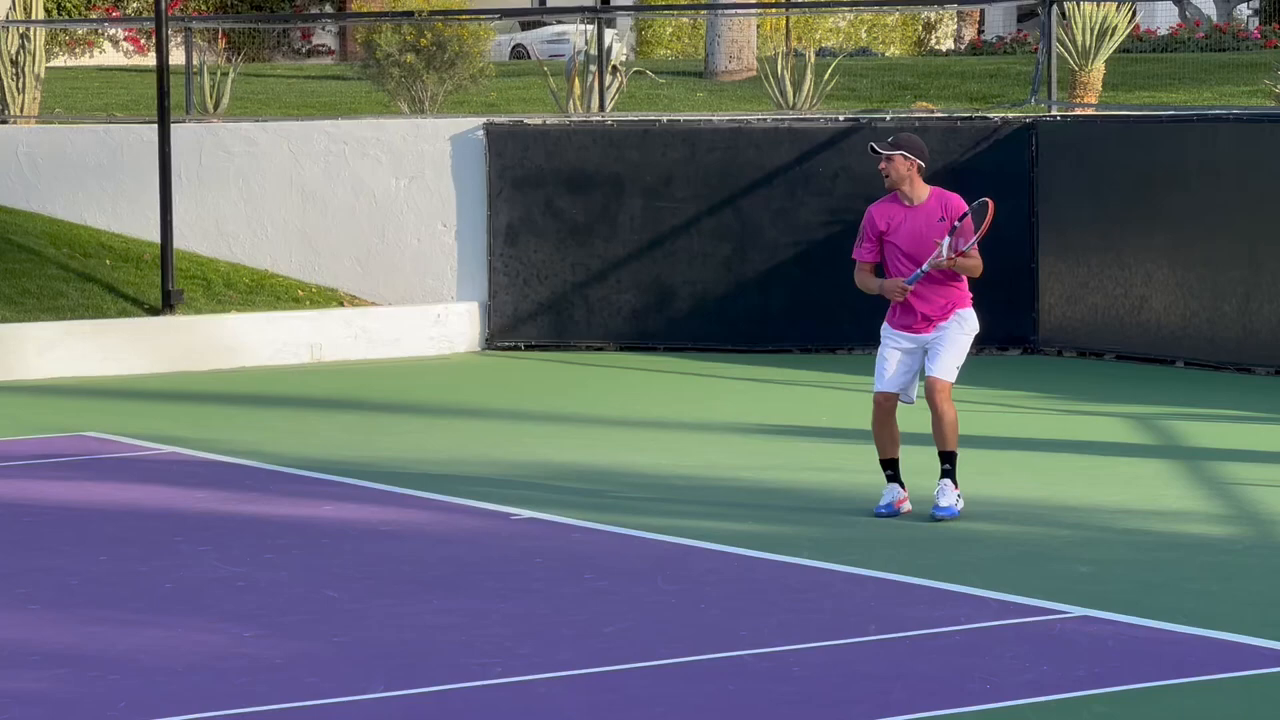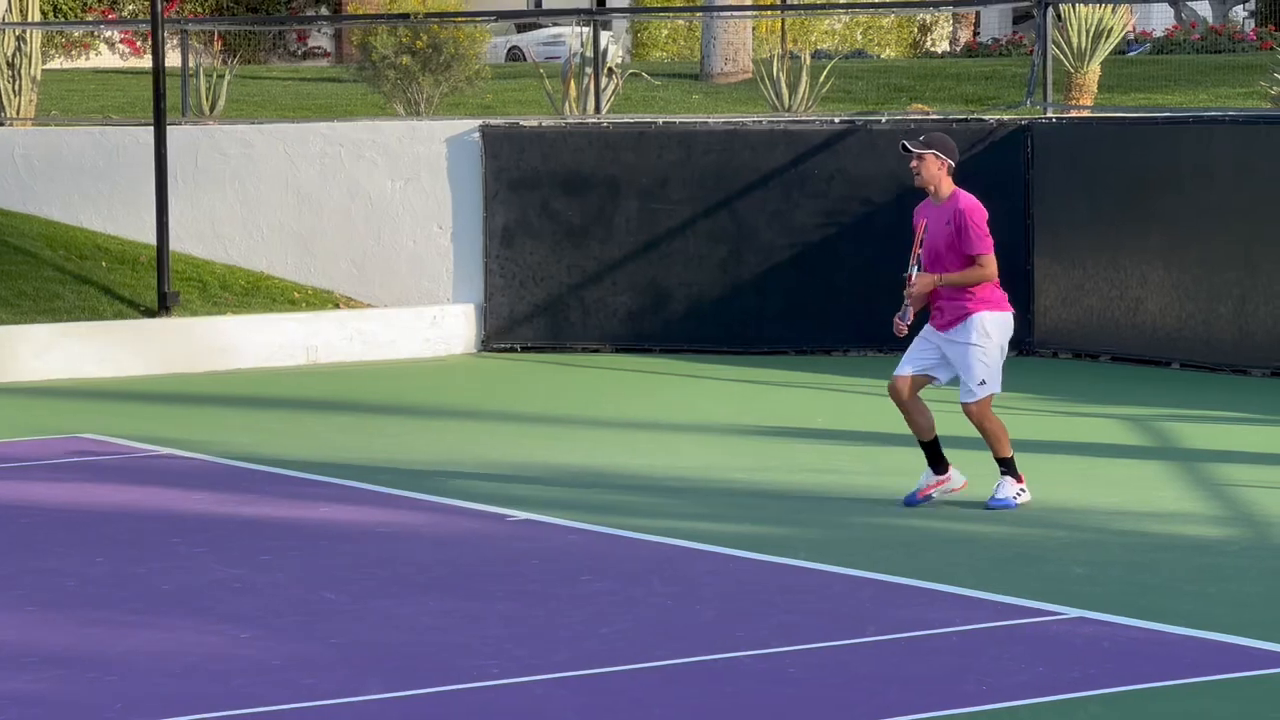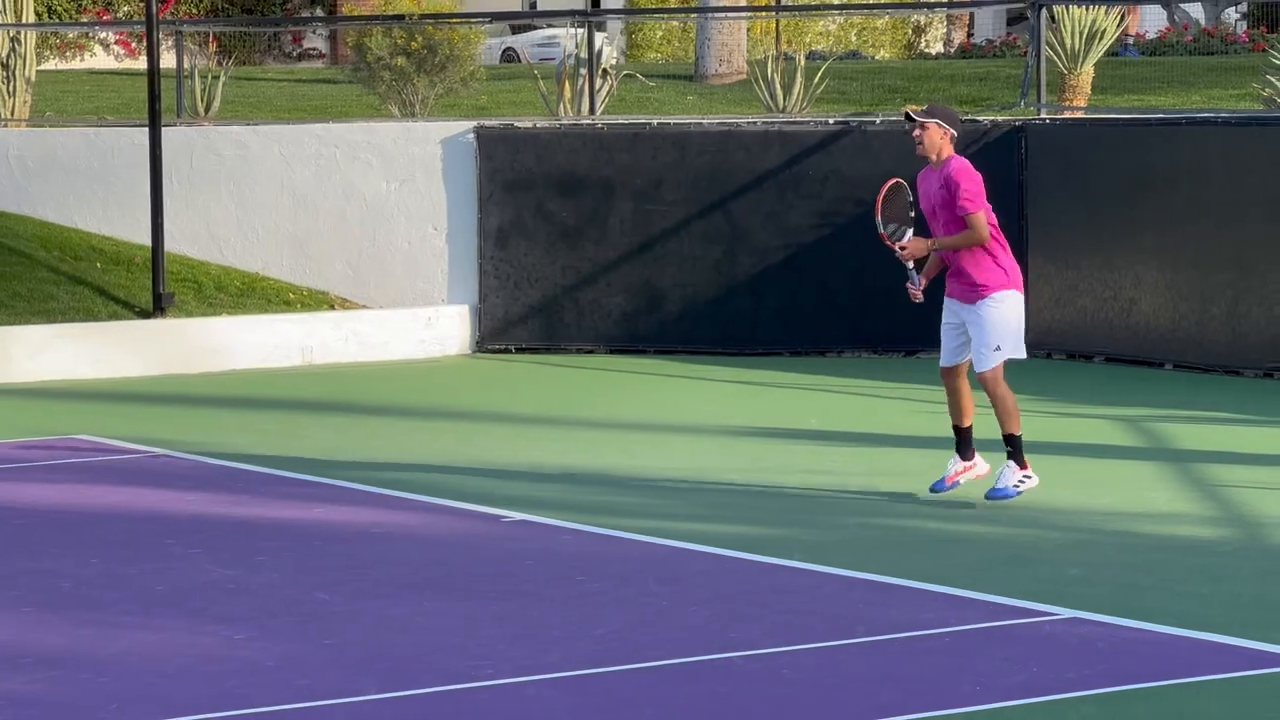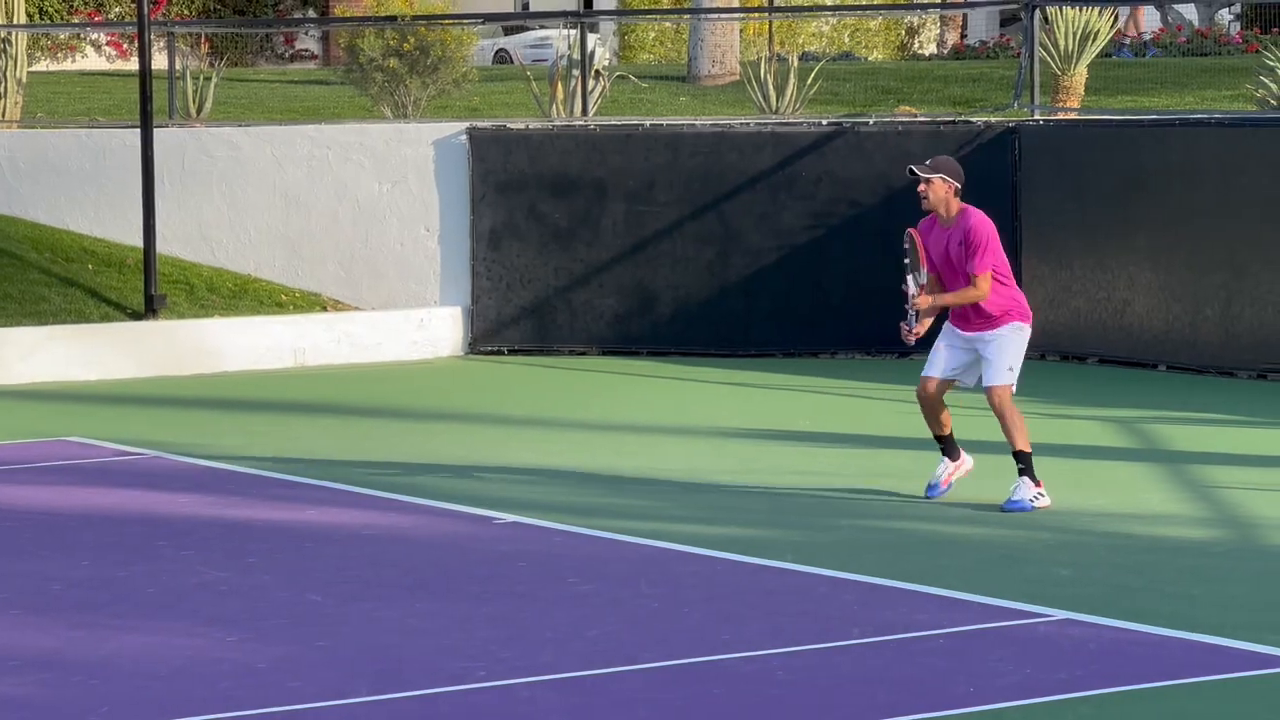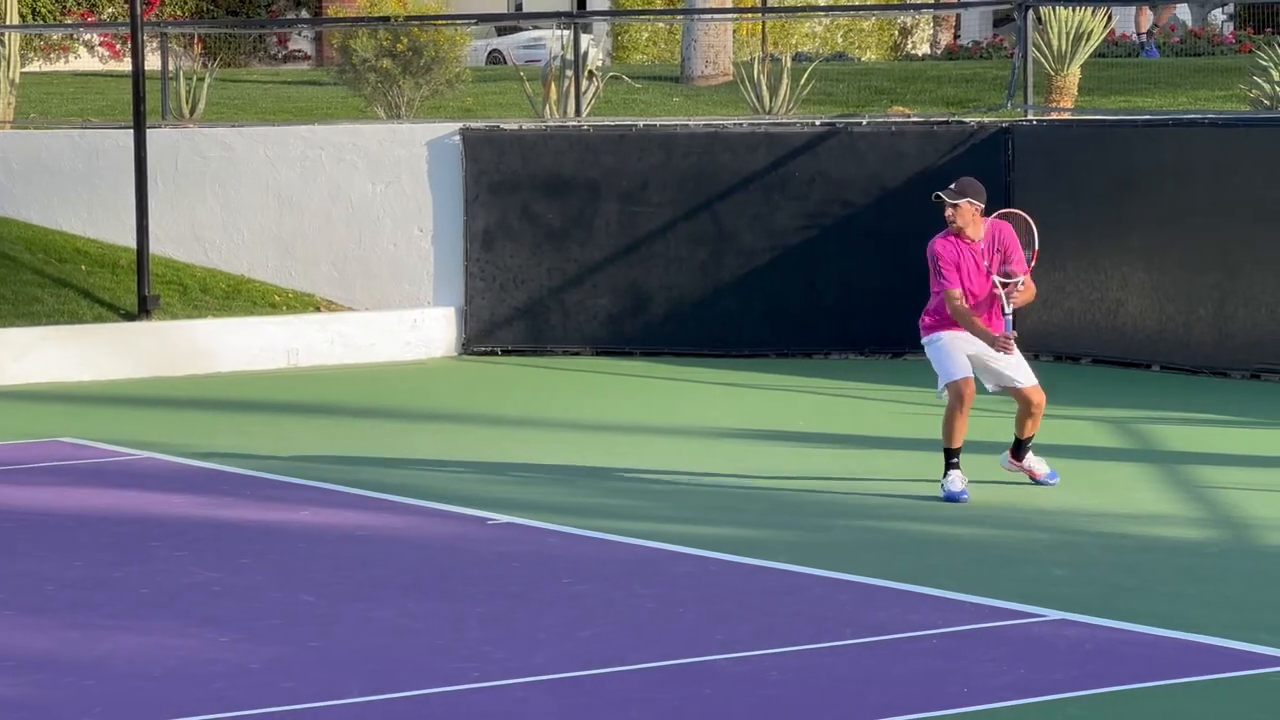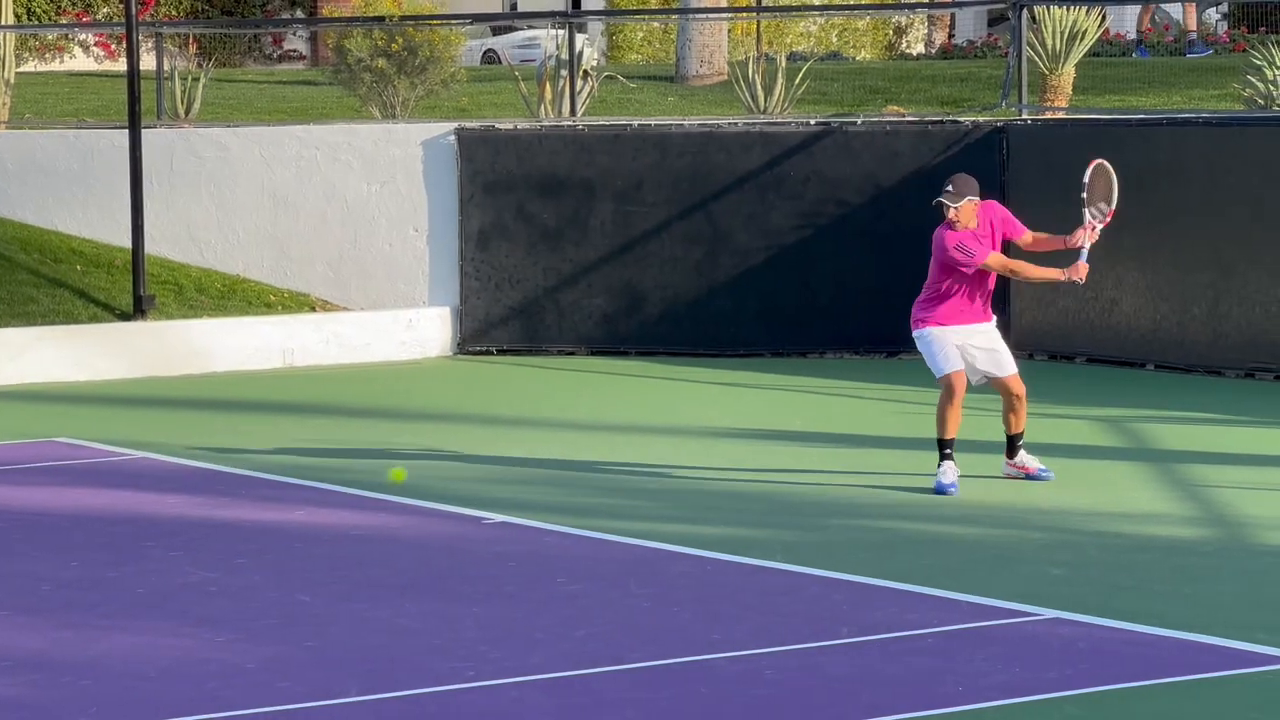
dt=0.3s
person 1, frame 1
left shoulder: (951, 205)
right shoulder: (876, 213)
left elbow: (975, 266)
right elbow: (862, 275)
left wrist: (952, 263)
right wrist: (888, 286)
left hip: (951, 318)
right hip: (901, 326)
left knee: (937, 387)
right knee: (883, 401)
left ankle: (949, 482)
right ankle: (894, 488)
person 1, frame 2
left shoulder: (967, 209)
right shoulder: (923, 211)
left elbow: (988, 271)
left wrist: (934, 282)
right wrist: (910, 308)
left hip: (983, 318)
right hip: (942, 322)
left knee: (976, 408)
right knee: (900, 386)
left ankle: (1012, 481)
right ankle: (941, 472)
person 1, frame 3
left shoulder: (959, 173)
right shoulder: (925, 178)
left elbow: (980, 234)
left wrist: (928, 245)
right wrist: (923, 278)
left hip: (993, 291)
right hip: (958, 293)
left knee: (990, 377)
right knee: (951, 372)
left ankle: (1018, 467)
right ankle: (967, 459)
person 1, frame 4
left shoulder: (976, 225)
right shoulder: (925, 229)
left elbow: (981, 290)
right elbow: (936, 284)
left wrist: (932, 301)
right wrist: (922, 321)
left hip: (1004, 321)
right hip: (961, 325)
left knee: (998, 395)
right knee: (927, 390)
left ankle: (1031, 484)
right ankle: (953, 459)
person 1, frame 5
left shoulder: (1003, 233)
right shoulder: (940, 247)
left elbow: (1028, 288)
right elbow: (955, 307)
left wrist: (1017, 294)
right wrist: (989, 336)
left hip: (993, 331)
right hip: (946, 331)
left knee: (1034, 400)
right knee: (962, 391)
left ankle: (1019, 456)
right ankle: (952, 472)
person 1, frame 6
left shoulder: (993, 212)
right shoulder: (948, 239)
left elbow: (1029, 241)
right elbow: (1010, 269)
left wrist: (1070, 240)
right wrist: (1065, 274)
left hip: (978, 323)
right hip: (935, 324)
left knee: (1016, 391)
right knee: (954, 385)
left ankle: (1014, 456)
right ankle: (946, 464)
